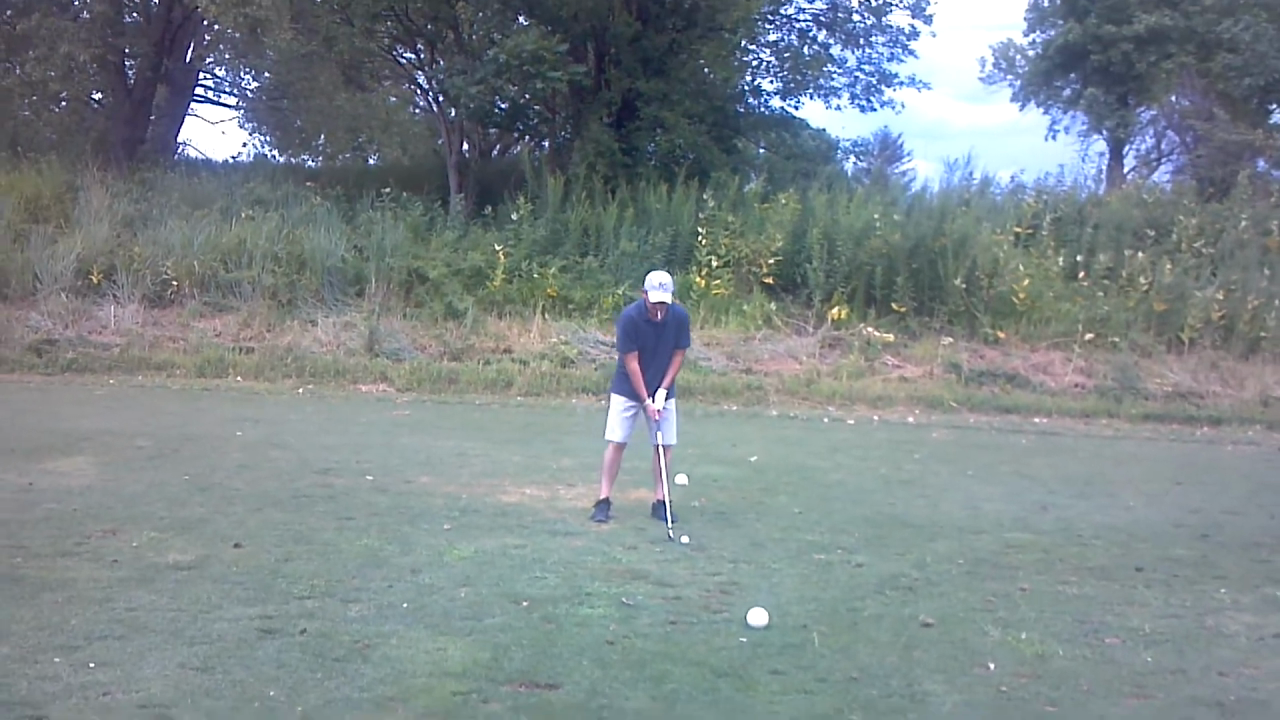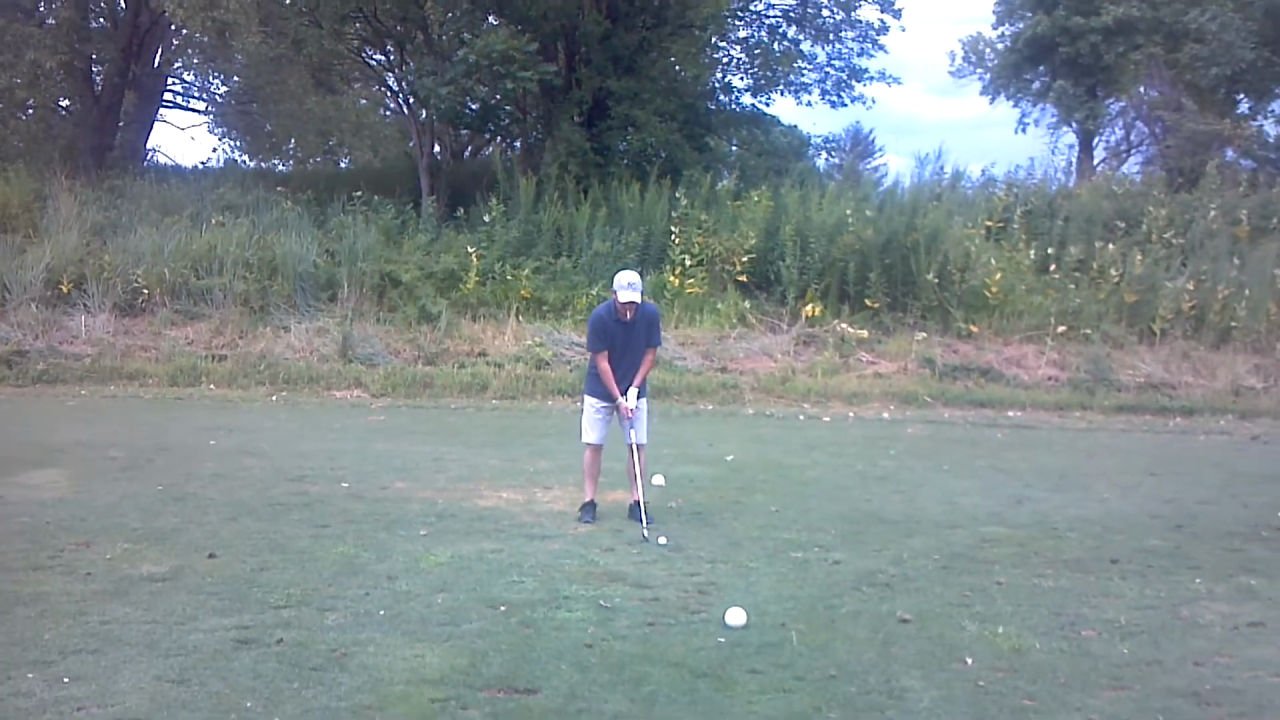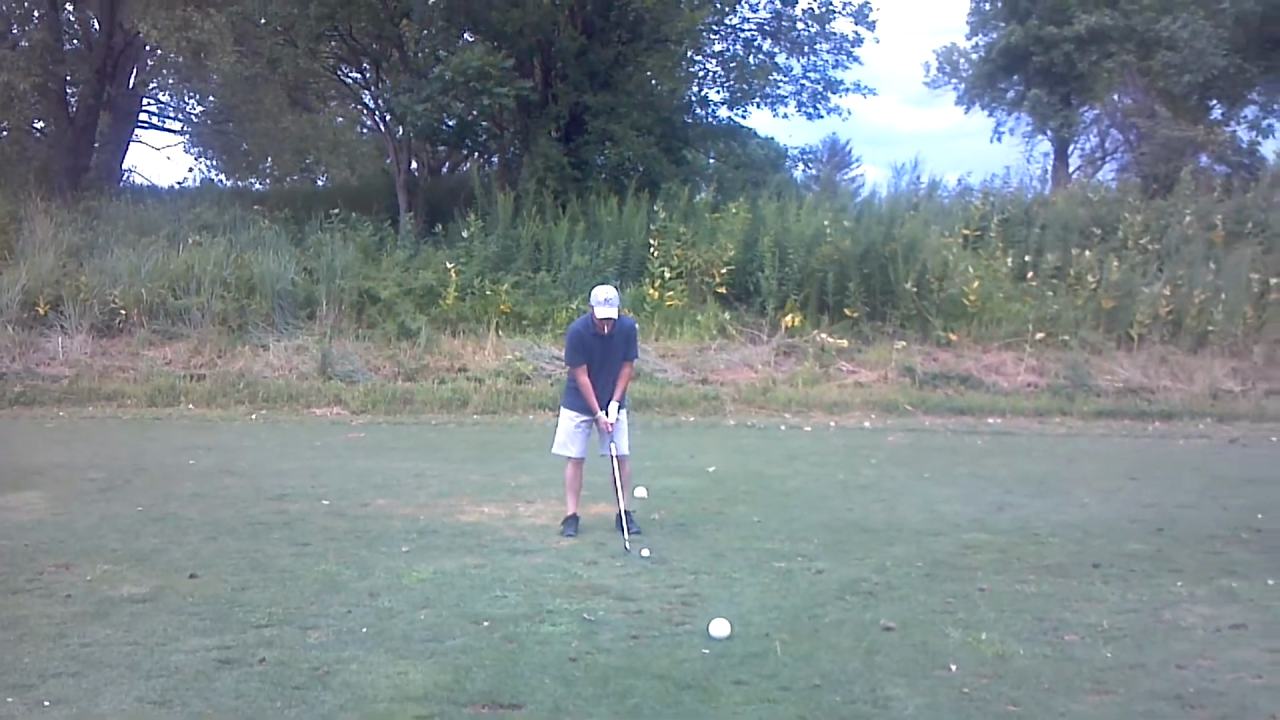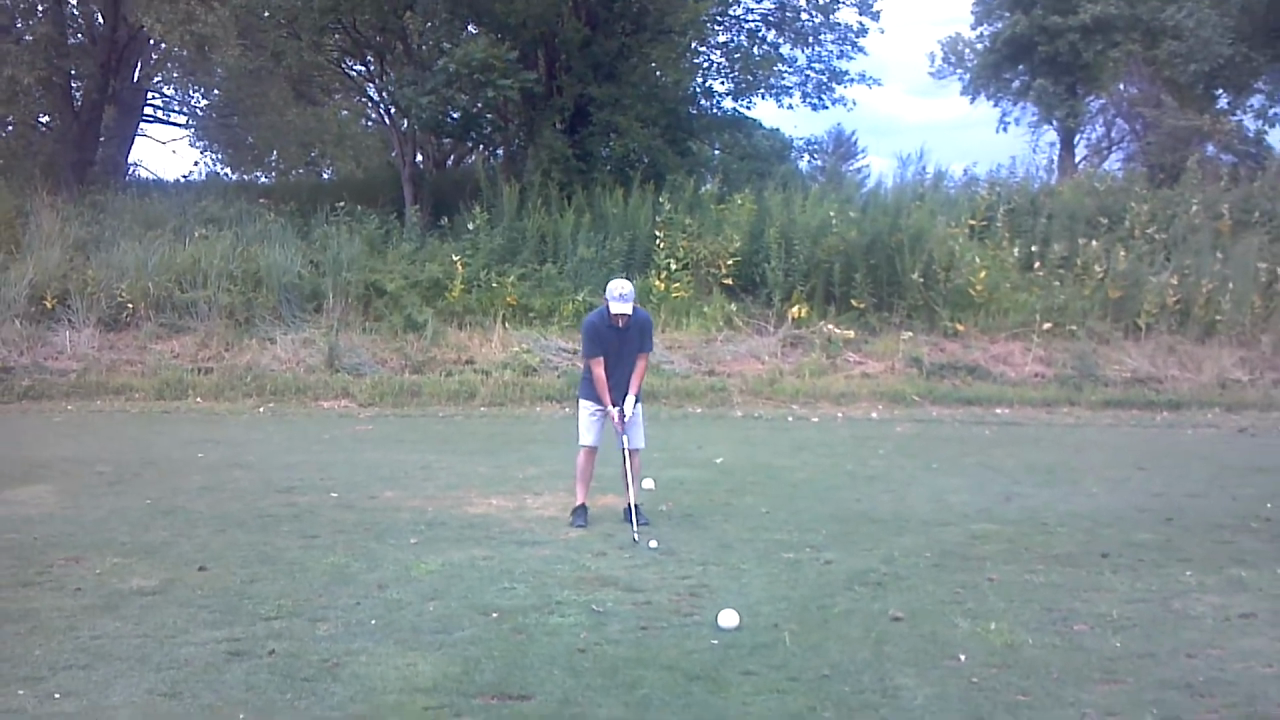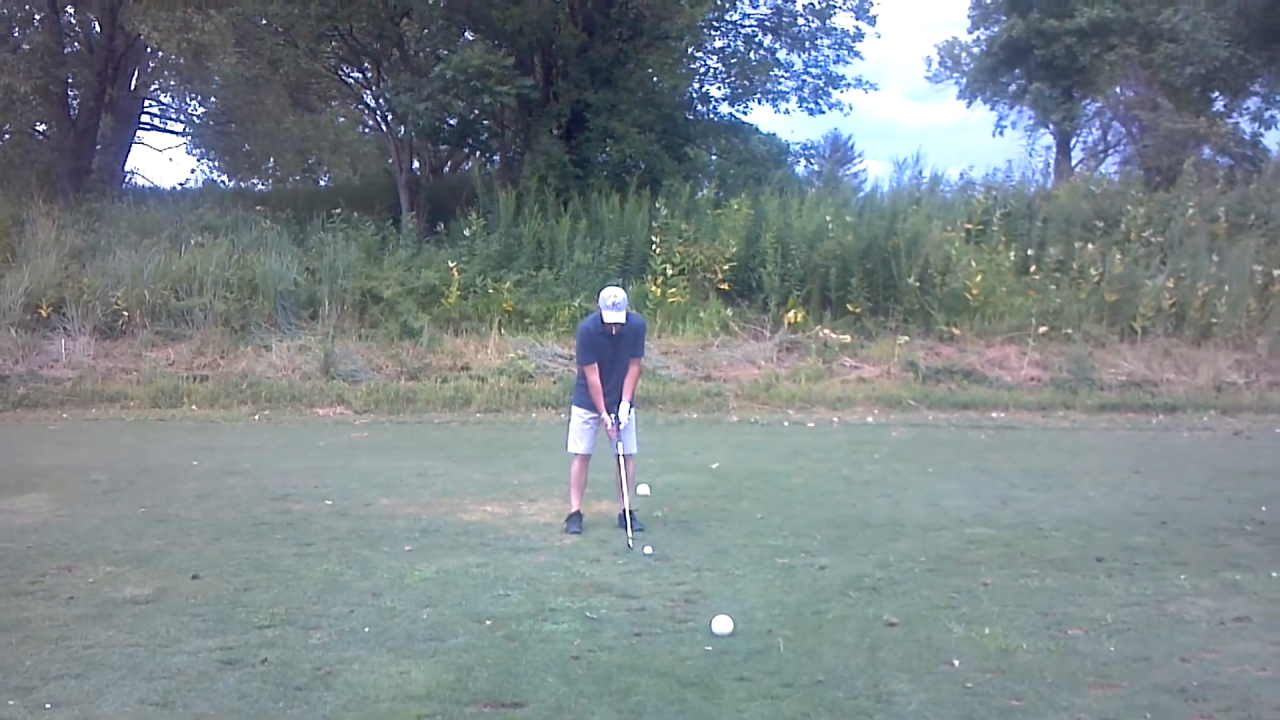
dt=0.3s
person 1, frame 1
left shoulder: (680, 316)
right shoulder: (629, 317)
left elbow: (678, 355)
right elbow: (631, 363)
left wrist: (662, 390)
right wrist: (646, 400)
left hip: (662, 391)
right hip: (627, 390)
left knee: (664, 445)
right knee: (617, 443)
left ankle: (660, 501)
right ankle: (603, 500)
person 1, frame 2
left shoulder: (651, 314)
right shoulder: (599, 317)
left elbow: (650, 354)
right elbow: (601, 362)
left wrist: (634, 389)
right wrist: (618, 399)
left hip: (634, 390)
right hip: (600, 391)
left knee: (638, 445)
right knee: (594, 445)
left ankle: (636, 502)
right ankle: (589, 502)
person 1, frame 3
left shoulder: (628, 327)
right shoulder: (577, 331)
left elbow: (627, 367)
right elbow: (580, 376)
left wrist: (614, 403)
right wrist: (597, 413)
left hip: (613, 403)
right hip: (579, 404)
left knee: (621, 456)
right knee: (575, 458)
left ankle: (624, 513)
right ankle: (571, 516)
person 1, frame 4
left shoulder: (643, 320)
right shoulder: (592, 322)
left elbow: (641, 360)
right elbow: (597, 368)
left wrist: (631, 396)
right wrist: (608, 407)
left hip: (628, 395)
right hip: (594, 395)
left knee: (632, 449)
right knee: (588, 447)
left ankle: (631, 505)
right ankle: (580, 506)
person 1, frame 5
left shoulder: (637, 325)
right shoulder: (587, 329)
left elbow: (634, 366)
right elbow: (592, 375)
left wrist: (625, 403)
right wrist: (603, 414)
left hip: (621, 401)
right hip: (588, 402)
left knee: (626, 455)
right knee: (581, 455)
left ankle: (625, 511)
right ankle: (575, 513)
